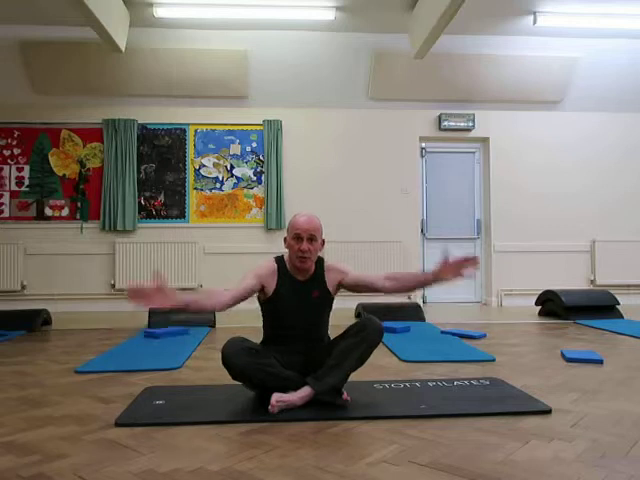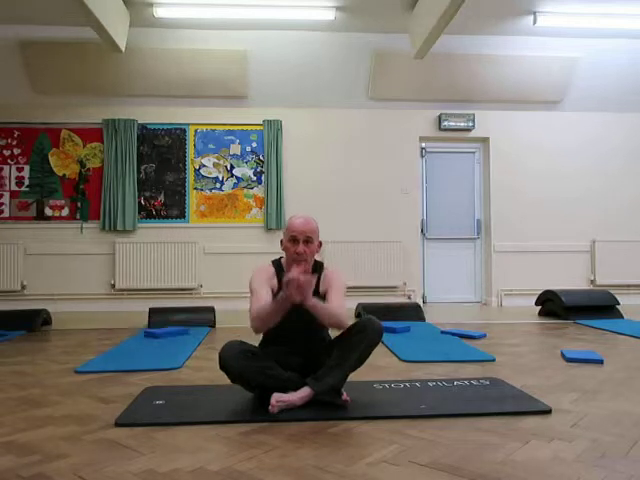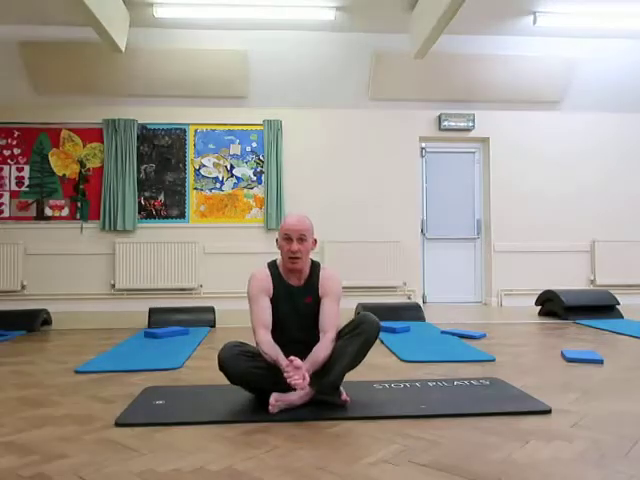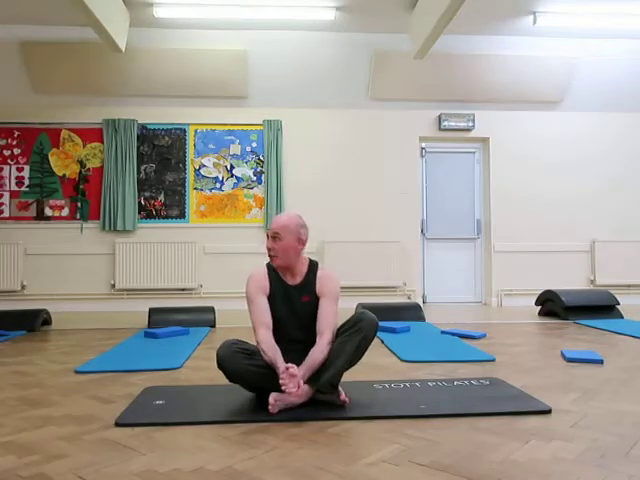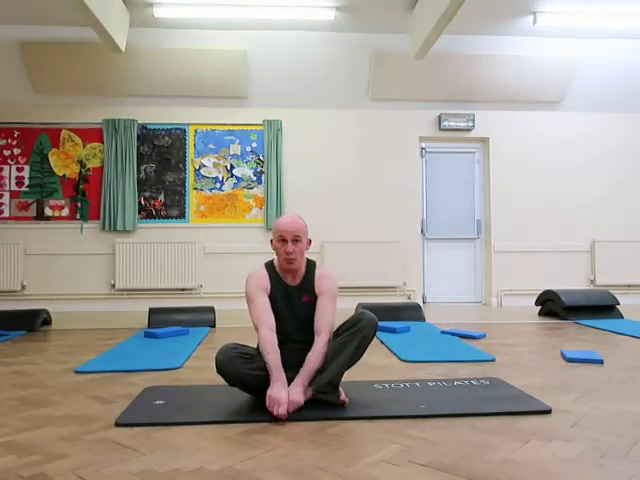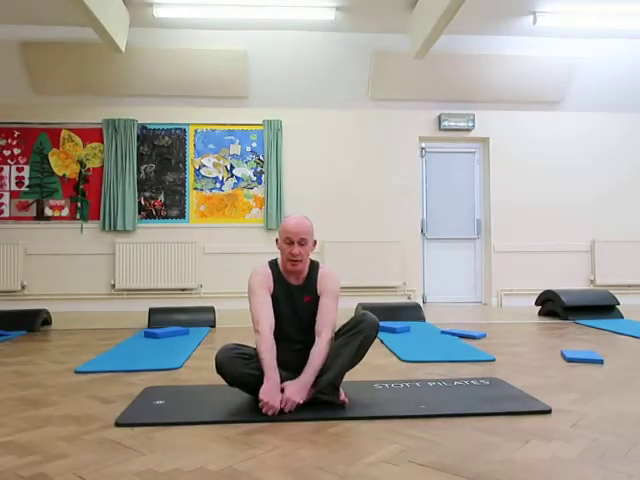
dt=0.5s
person 1, frame 1
left shoulder: (332, 273)
right shoulder: (268, 272)
left elbow: (384, 284)
right elbow: (224, 299)
left wrist: (434, 276)
right wrist: (177, 300)
left hip: (319, 359)
right hip: (276, 360)
left knee: (371, 326)
right knee: (233, 350)
left ankle: (304, 392)
right ankle: (321, 389)
person 1, frame 2
left shoulder: (330, 277)
right shoulder: (265, 274)
left elbow: (342, 322)
right elbow: (258, 324)
left wrist: (308, 299)
right wrist: (286, 296)
left hip: (317, 358)
right hip: (276, 361)
left knee: (371, 327)
right knee: (230, 354)
left ankle: (303, 394)
right ankle: (323, 390)
person 1, frame 3
left shoulder: (328, 279)
right shoulder: (261, 279)
left elbow: (328, 335)
right elbow: (262, 334)
left wrist: (306, 368)
right wrist: (284, 365)
left hip: (315, 360)
right hip: (277, 361)
left knee: (369, 323)
right knee: (229, 355)
left ankle: (305, 392)
right ankle: (321, 389)
person 1, frame 4
left shoulder: (325, 280)
right shoulder: (259, 279)
left elbow: (325, 337)
right elbow: (263, 333)
left wrist: (301, 373)
right wrist: (282, 370)
left hip: (314, 361)
right hip: (276, 361)
left knee: (367, 321)
right knee: (227, 353)
left ankle: (307, 390)
right ankle: (320, 389)
person 1, frame 5
left shoulder: (324, 278)
right shoulder: (258, 279)
left elbow: (322, 336)
right elbow: (266, 332)
left wrist: (299, 384)
right wrist: (278, 382)
left hip: (313, 359)
right hip: (276, 360)
left knee: (366, 321)
right knee: (226, 357)
left ankle: (308, 390)
right ankle: (320, 389)
person 1, frame 6
left shoulder: (326, 279)
right shoulder: (261, 277)
left elbow: (324, 336)
right elbow: (263, 330)
left wrist: (303, 383)
right wrist: (271, 380)
left hip: (314, 359)
right hip: (277, 360)
left knee: (368, 322)
right knee: (226, 357)
left ankle: (309, 390)
right ankle: (320, 389)
